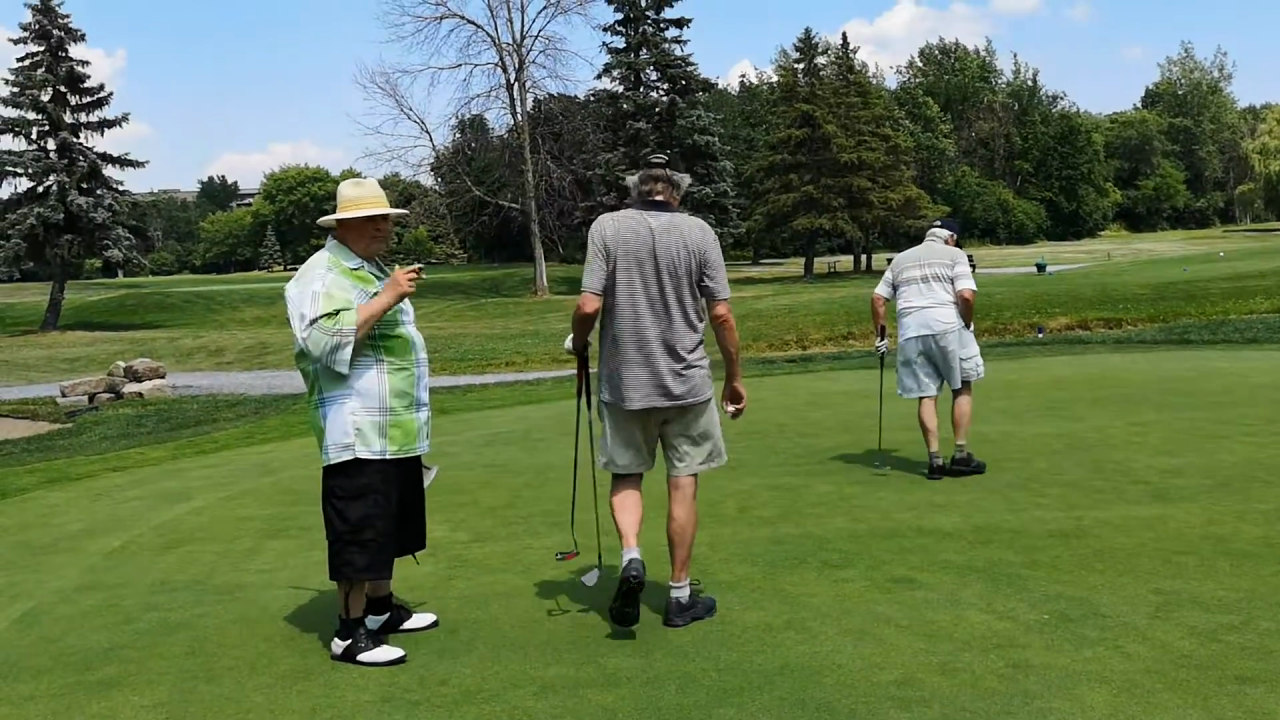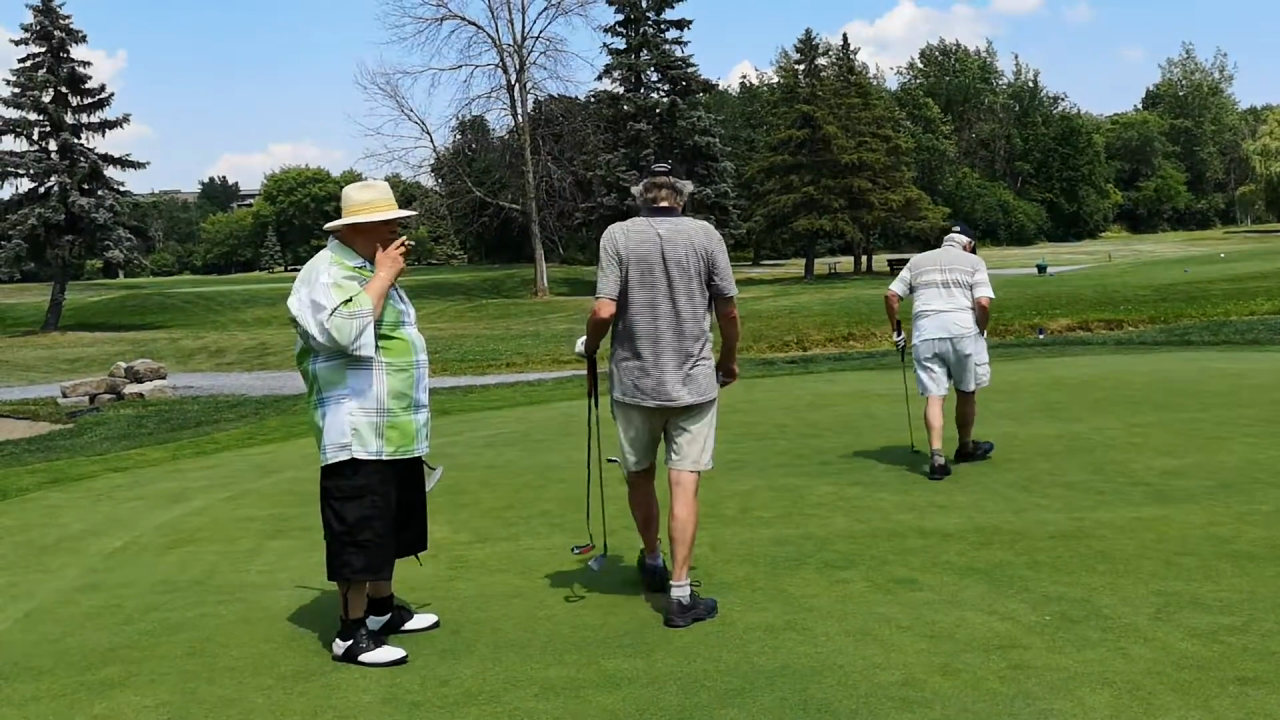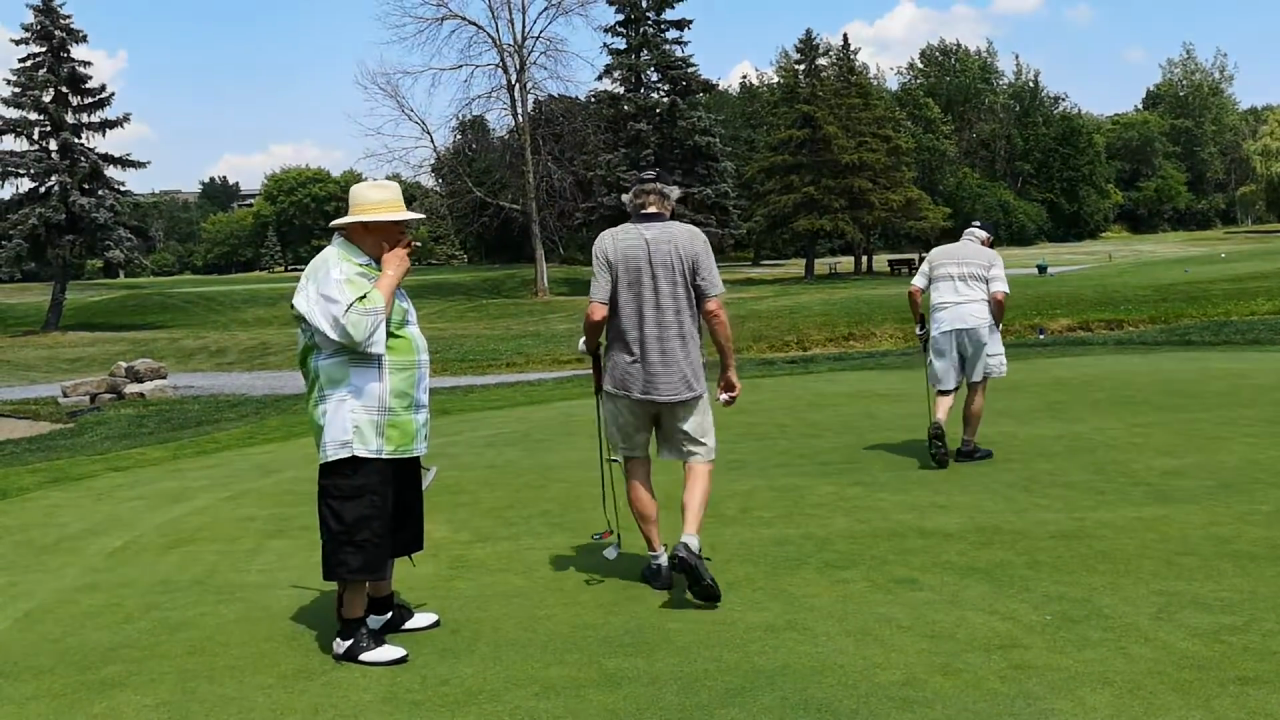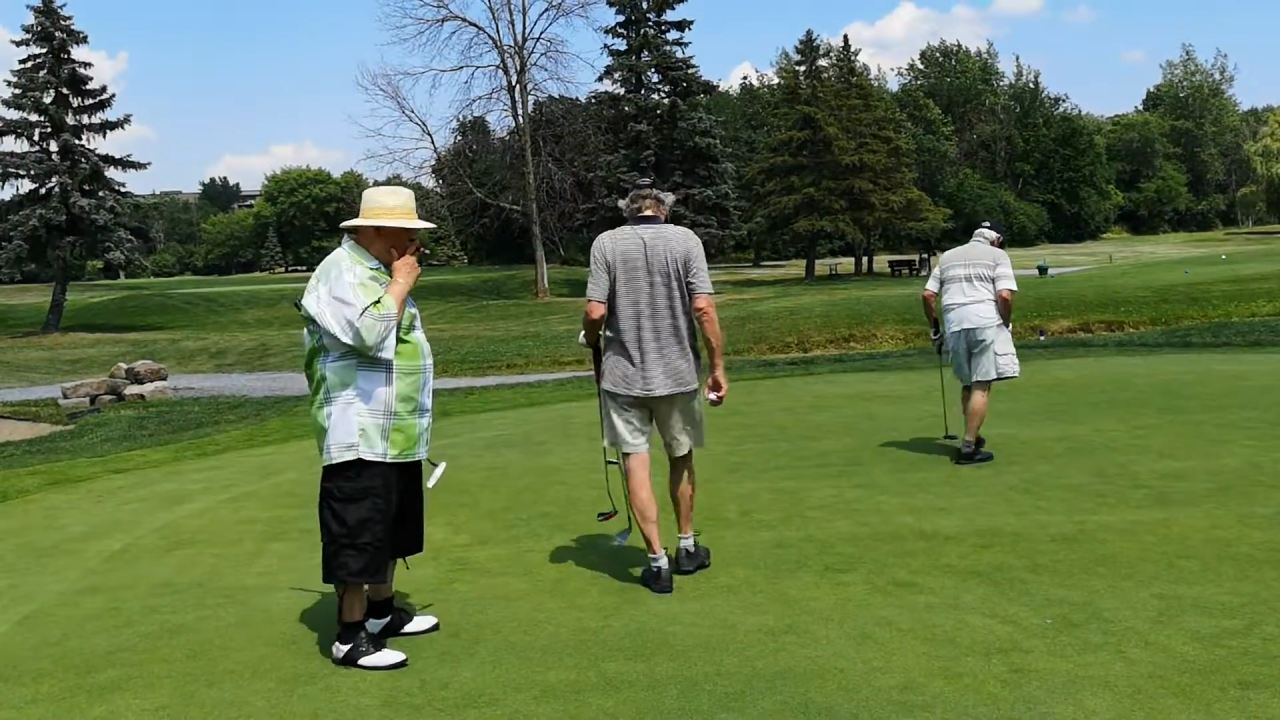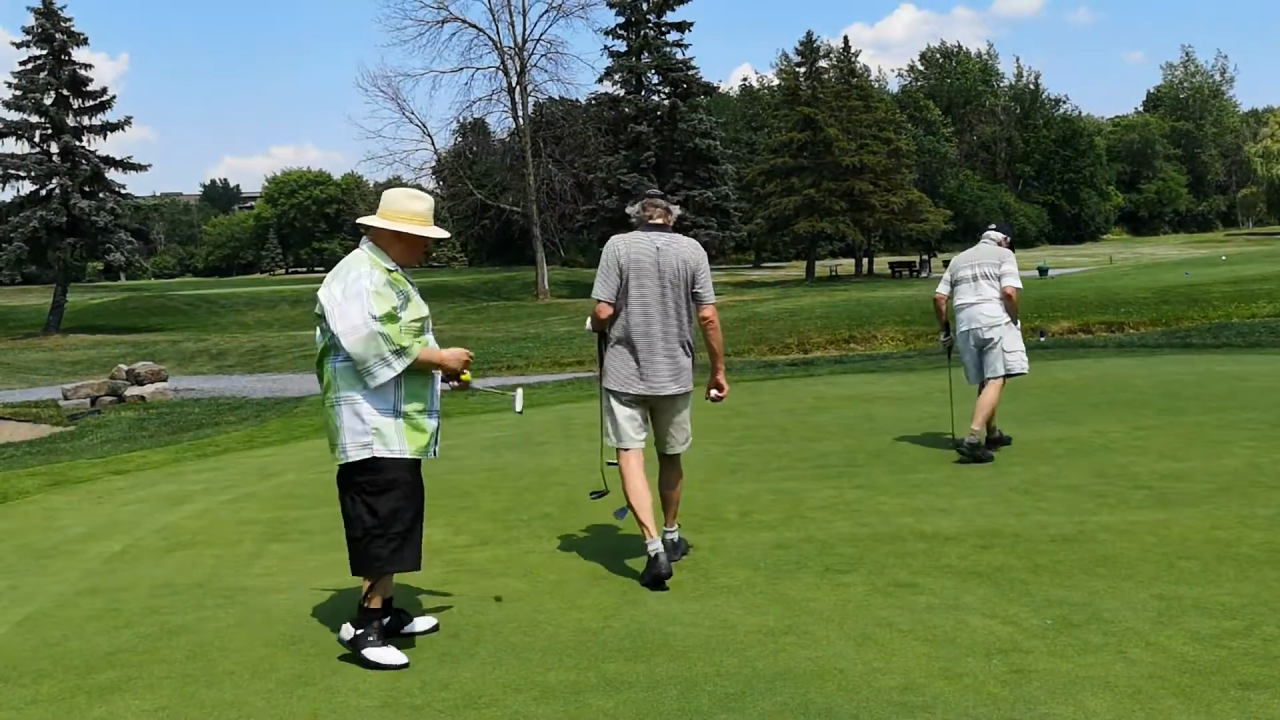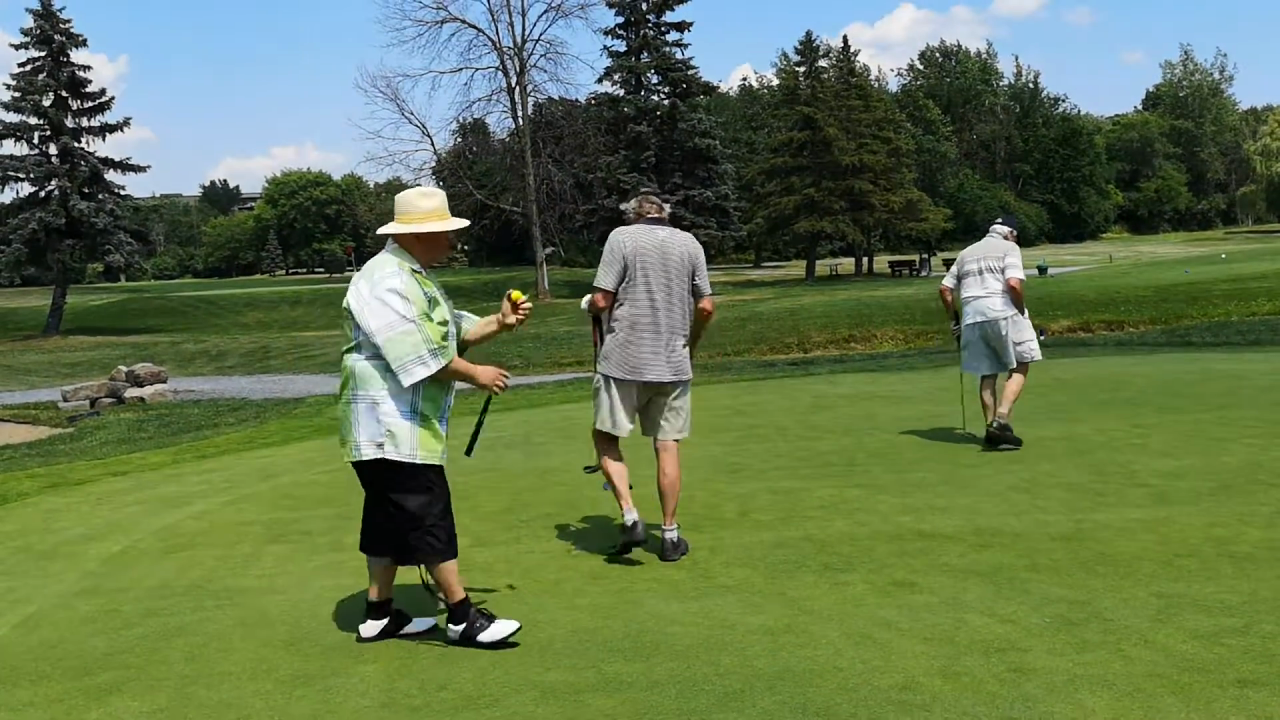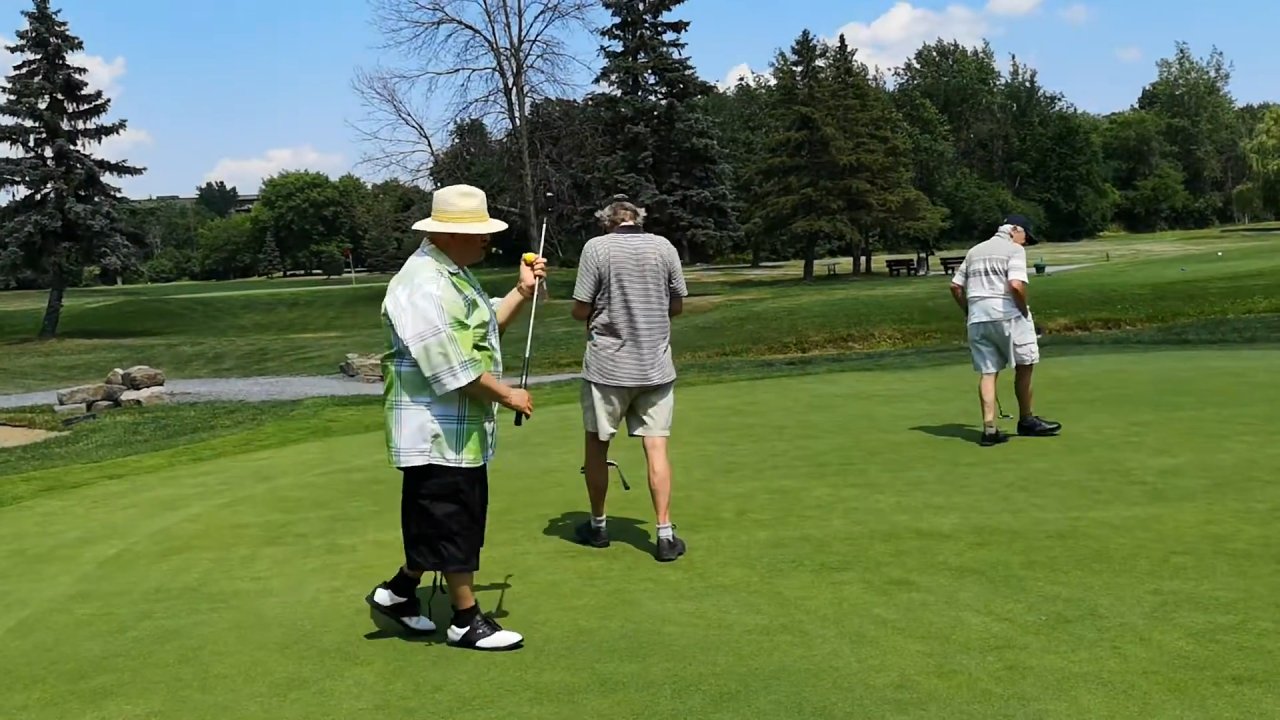
dt=0.3s
person 1, frame 1
left shoulder: (373, 270)
right shoulder: (324, 273)
right elbow: (326, 339)
right wrist: (386, 298)
left hip: (393, 428)
right hip: (356, 431)
left knee: (386, 523)
right knee: (358, 529)
left ankle: (381, 608)
right ankle: (350, 633)
person 1, frame 2
left shoulder: (370, 269)
right shoulder: (327, 271)
right elbow: (348, 331)
right wrist: (383, 277)
left hip: (394, 429)
right hip: (356, 430)
left knee: (388, 523)
right knee: (359, 529)
left ankle: (382, 609)
right ankle: (352, 633)
person 1, frame 3
left shoulder: (371, 267)
right shoulder: (332, 269)
right elbow: (361, 329)
right wrist: (391, 277)
left hip: (393, 428)
right hip: (356, 430)
left knee: (389, 523)
right knee: (357, 529)
left ankle: (383, 608)
right ankle: (352, 632)
person 1, frame 4
left shoulder: (376, 270)
right shoulder: (342, 272)
right elbow: (372, 333)
right wrist: (402, 283)
left hip: (394, 430)
right hip: (360, 431)
left knee: (389, 525)
right knee: (358, 531)
left ankle: (382, 611)
right ankle: (350, 636)
person 1, frame 5
left shoulder: (389, 273)
right shoulder: (359, 275)
right elbow: (379, 350)
left wrist: (444, 356)
right wrist: (439, 360)
left hip: (397, 423)
right hip: (371, 426)
left knee: (386, 522)
right knee: (388, 520)
left ankle: (384, 611)
right ankle: (362, 623)
person 1, frame 6
left shoulder: (416, 275)
right shoulder: (386, 278)
left elbow: (449, 330)
right elbow: (417, 352)
left wrist: (497, 322)
right wrist: (475, 373)
left hip: (406, 425)
right hip: (391, 427)
left knee: (393, 518)
right knee: (426, 516)
left ankle: (378, 615)
right ankle: (463, 615)
person 1, frame 7
left shoulder: (454, 273)
right shoulder: (423, 282)
left elbow: (483, 327)
right elbow: (449, 363)
left wrist: (522, 291)
right wrist: (506, 393)
left hip: (464, 425)
right hip: (436, 429)
left knee: (444, 520)
right knee: (451, 521)
left ankle: (396, 593)
right ankle: (466, 620)
person 2, frame 1
left shoulder: (607, 227)
right shoulder: (699, 232)
left elbow: (589, 306)
right elbow: (720, 314)
left wrist: (578, 343)
right wrist: (734, 379)
left hip: (623, 383)
right hip: (686, 382)
left knee: (624, 478)
right knee: (682, 486)
left ankle: (631, 557)
right ankle: (680, 596)
person 2, frame 2
left shoulder: (617, 235)
right shoulder: (705, 234)
left elbow: (604, 311)
right elbow: (728, 311)
left wrist: (589, 345)
right wrist: (729, 359)
left hip: (634, 381)
right hip: (692, 380)
left knee: (640, 475)
right knee: (684, 484)
left ankle: (653, 564)
right ankle: (680, 594)
person 2, frame 3
left shoulder: (608, 241)
right shoulder: (691, 237)
left elbow: (597, 314)
right elbow: (713, 310)
left wrist: (590, 345)
right wrist: (729, 368)
left hip: (626, 377)
right hip: (683, 377)
left knee: (637, 467)
right knee: (699, 462)
left ankle: (657, 560)
right ankle: (689, 543)
person 2, frame 4
left shoulder: (606, 243)
right shoulder: (686, 240)
left elbow: (596, 313)
right elbow: (704, 308)
left wrist: (590, 337)
right wrist: (717, 366)
left hip: (623, 374)
right hip: (678, 373)
left knee: (637, 465)
right knee: (682, 459)
left ankle: (658, 563)
right ankle: (686, 546)
person 2, frame 5
left shoulder: (618, 245)
right shoulder: (692, 249)
left elbow: (604, 313)
right elbow: (708, 316)
left wrist: (594, 324)
right wrist: (718, 370)
left hip: (625, 374)
right hip: (675, 373)
left knee: (631, 460)
right knee: (670, 459)
left ankle: (655, 547)
right ankle: (671, 537)
person 2, frame 6
left shoulder: (621, 237)
right shoulder: (689, 243)
left elbow: (602, 301)
right elbow: (705, 308)
left wrist: (590, 305)
right wrist: (689, 344)
left hip: (623, 361)
right hip: (672, 363)
left knee: (606, 440)
right knee: (667, 446)
left ankle: (630, 517)
right ankle: (670, 535)
person 2, frame 7
left shoulder: (596, 248)
right shoulder: (664, 247)
left elbow: (580, 311)
right elbow: (677, 307)
left wrist: (600, 312)
left hip: (607, 366)
right hip: (656, 365)
left knee: (597, 443)
right knee: (656, 444)
left ankle: (597, 525)
right ankle: (665, 533)
person 3, frame 1
left shoulder: (901, 259)
right shoulder: (955, 254)
left elbow: (877, 299)
right elbow: (966, 295)
left wrist: (880, 335)
right wrist: (967, 325)
left hip: (911, 333)
right hip: (947, 328)
left knee: (926, 397)
right knee: (962, 391)
left ankle: (935, 459)
right ankle: (960, 454)
person 3, frame 2
left shoulder: (917, 261)
right shoulder: (974, 261)
left elbow: (891, 296)
right elbow: (983, 303)
left wrist: (896, 330)
right wrist: (980, 331)
left hip: (926, 335)
right hip: (962, 332)
left knee: (934, 397)
right knee: (966, 392)
left ankle: (937, 458)
right ankle: (966, 447)
person 3, frame 3
left shoulder: (936, 253)
right shoulder: (990, 256)
left elbow: (914, 291)
right elbow: (998, 298)
left wrist: (920, 324)
right wrist: (996, 325)
left hip: (942, 326)
right hip: (977, 323)
left knee: (947, 387)
right knee: (976, 386)
left ankle: (938, 425)
right ankle: (967, 446)
person 3, frame 4
left shoulder: (947, 256)
right shoulder: (998, 255)
left elbow: (928, 295)
right elbow: (1005, 295)
left wrist: (934, 327)
right wrist: (1006, 324)
left hip: (955, 326)
right hip: (986, 324)
left knee: (970, 383)
right knee: (981, 386)
left ankle: (971, 437)
right ankle: (968, 447)
person 3, frame 5
left shoulder: (958, 259)
right shoulder: (1004, 254)
left elbow: (939, 298)
right elbow: (1009, 292)
left wrist: (944, 330)
right wrist: (1014, 322)
left hip: (966, 325)
right hip: (995, 322)
left knee: (985, 381)
right knee: (996, 381)
left ankle: (992, 434)
right ankle: (972, 438)
person 3, frame 6
left shoulder: (966, 253)
right shoulder: (1009, 248)
left elbow: (945, 289)
right elbow: (1013, 284)
left wrist: (954, 319)
right wrist: (1022, 312)
left hip: (972, 319)
right hip: (1002, 314)
left knee: (987, 374)
right knee: (1019, 369)
left ankle: (993, 429)
right ankle: (1000, 421)
person 3, frame 7
left shoulder: (974, 251)
right shoulder: (1014, 250)
left elbow: (955, 286)
right elbow: (1016, 285)
left wrist: (968, 312)
right wrist: (1025, 312)
left hip: (978, 318)
right hip: (1008, 315)
left knee: (988, 372)
right knee: (1024, 367)
left ankle: (989, 429)
right ankle: (1027, 420)
